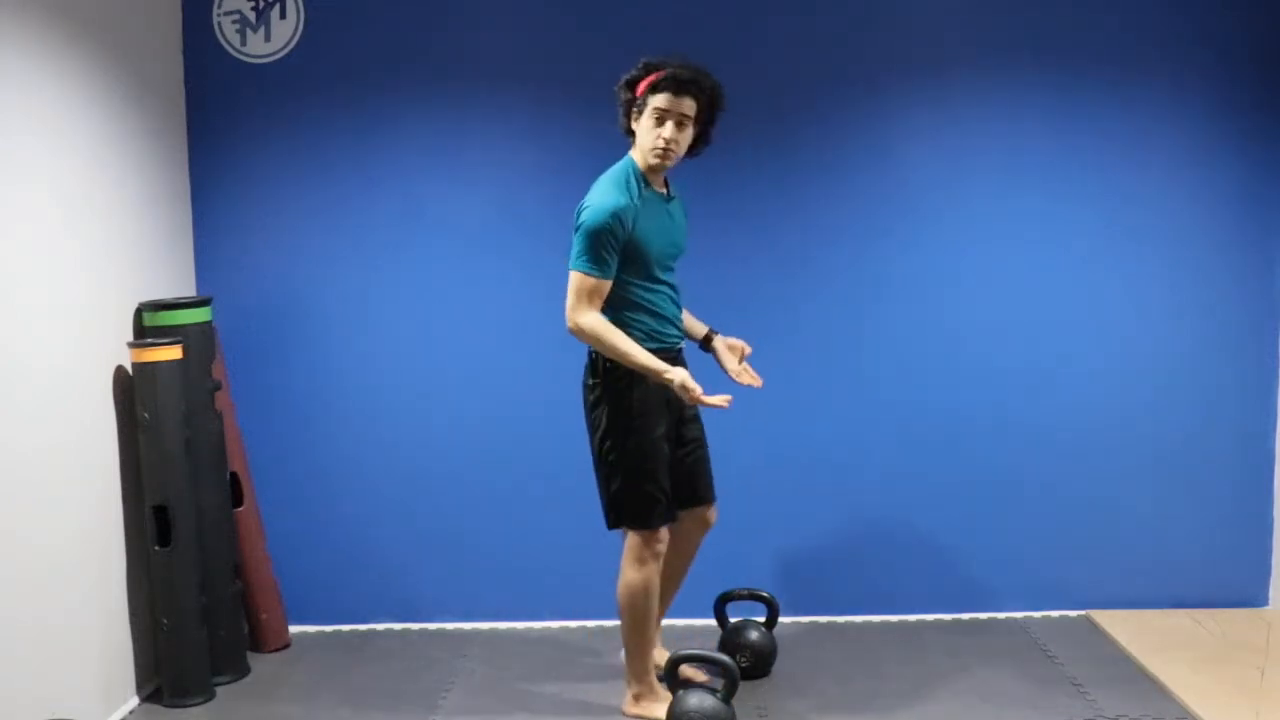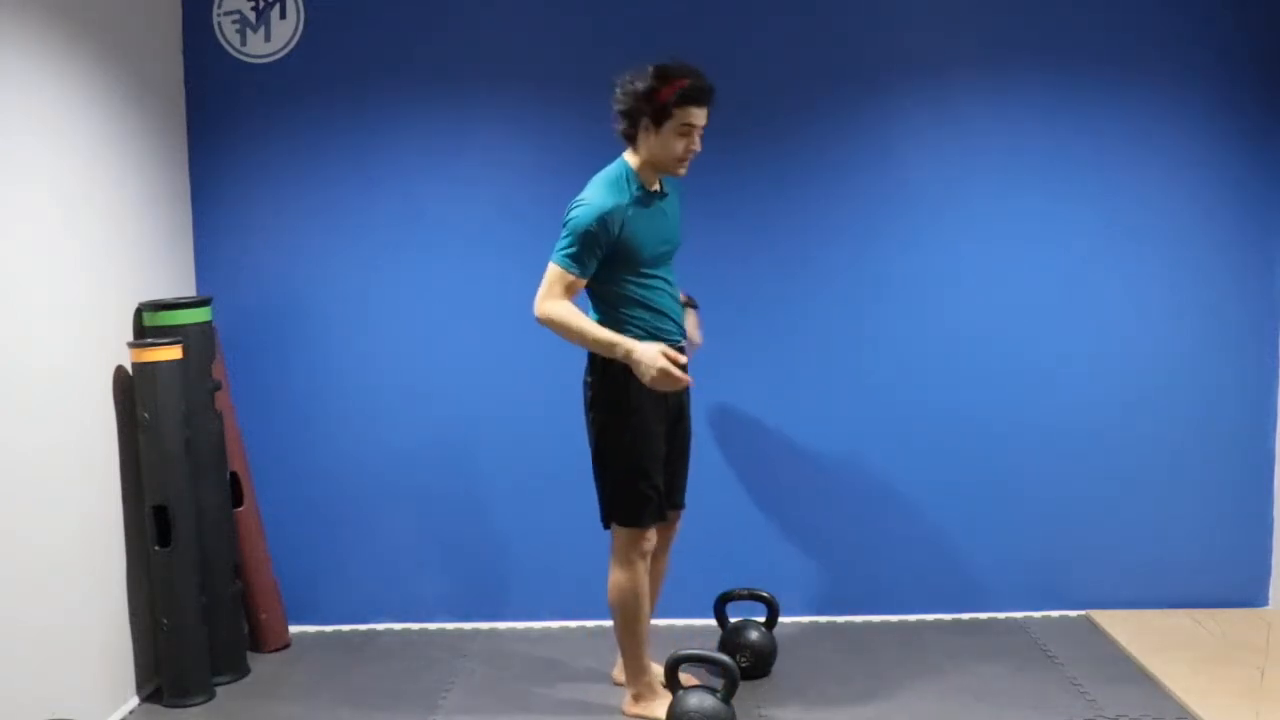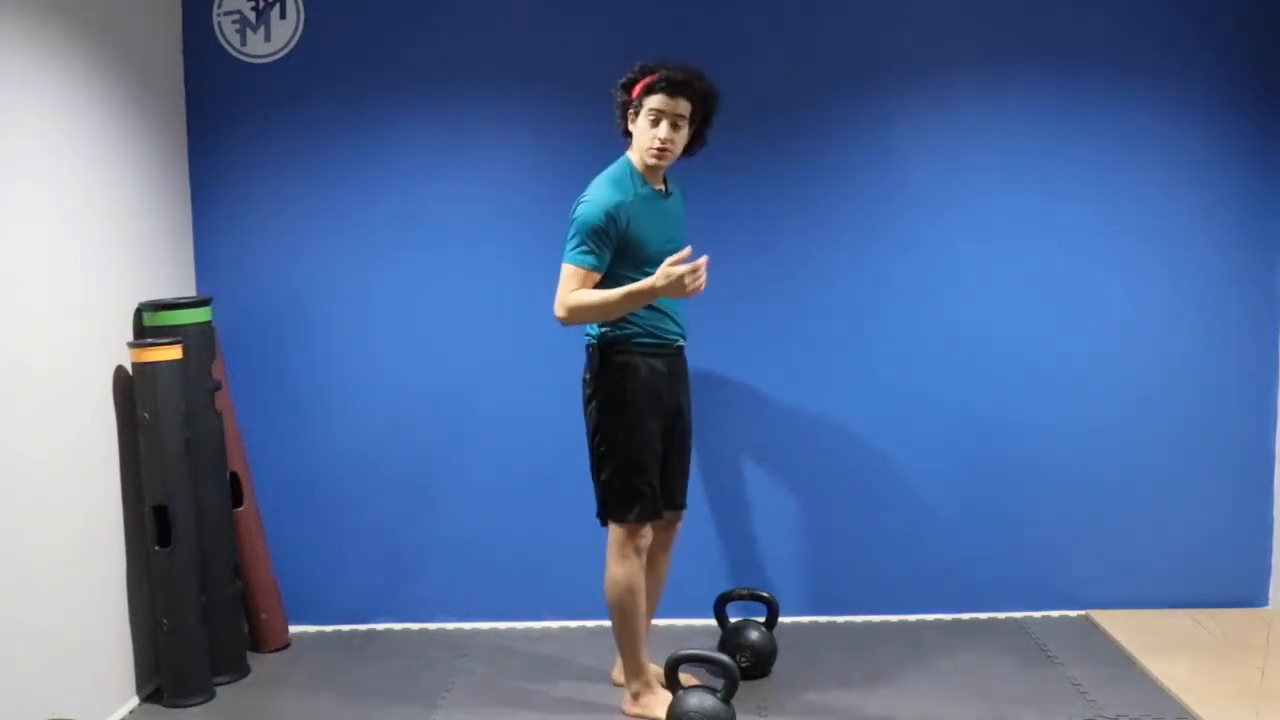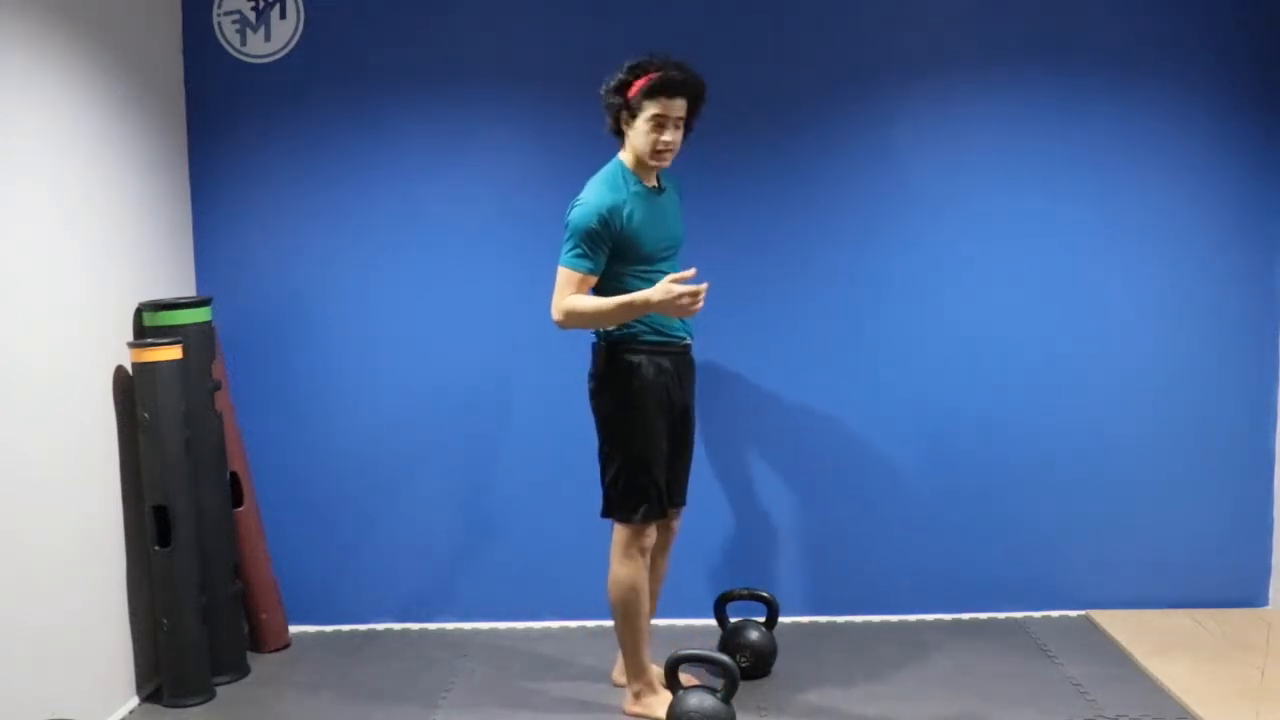
dt=0.7s
person 1, frame 1
left shoulder: (671, 196)
right shoulder: (608, 205)
right elbow: (581, 316)
left wrist: (708, 339)
right wrist: (663, 371)
left hip: (669, 376)
right hip: (627, 382)
left knee: (696, 517)
right knee: (648, 536)
left ankle: (644, 646)
person 1, frame 2
left shoulder: (666, 191)
right shoulder: (601, 205)
right elbow: (548, 305)
left wrist: (684, 310)
right wrist: (631, 349)
left hip: (664, 376)
right hip: (626, 380)
left knee: (664, 525)
right knee: (633, 536)
left ankle: (635, 660)
person 1, frame 3
left shoulder: (671, 193)
right shoulder: (604, 201)
right elbow: (567, 304)
right wrist: (653, 288)
left hip: (670, 366)
right hip: (624, 371)
left knee: (666, 523)
right knee: (631, 531)
left ankle: (634, 660)
person 1, frame 4
left shoulder: (667, 188)
right shoulder: (600, 203)
right elbow: (565, 308)
right wrist: (649, 301)
left hip: (674, 365)
right hip: (630, 371)
left knee: (664, 525)
right knee: (634, 532)
left ankle: (633, 660)
